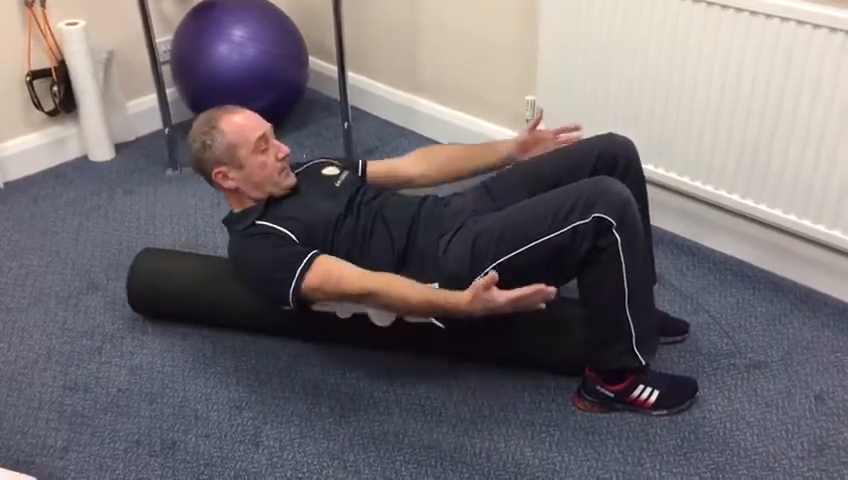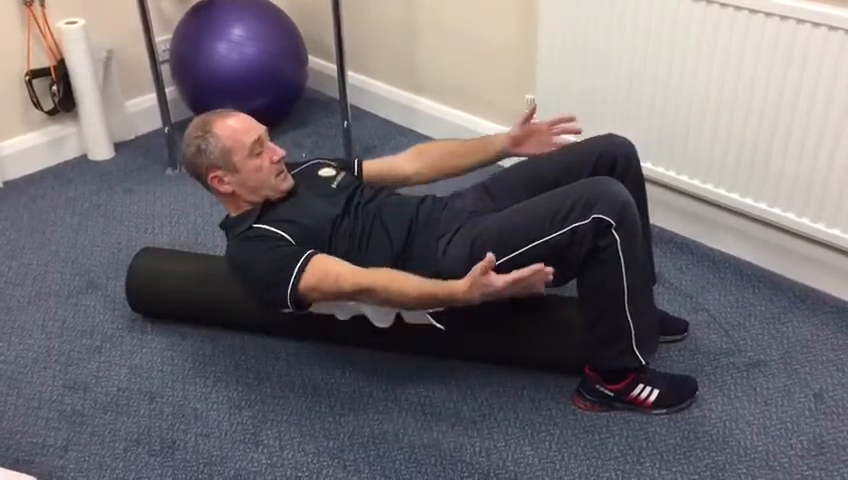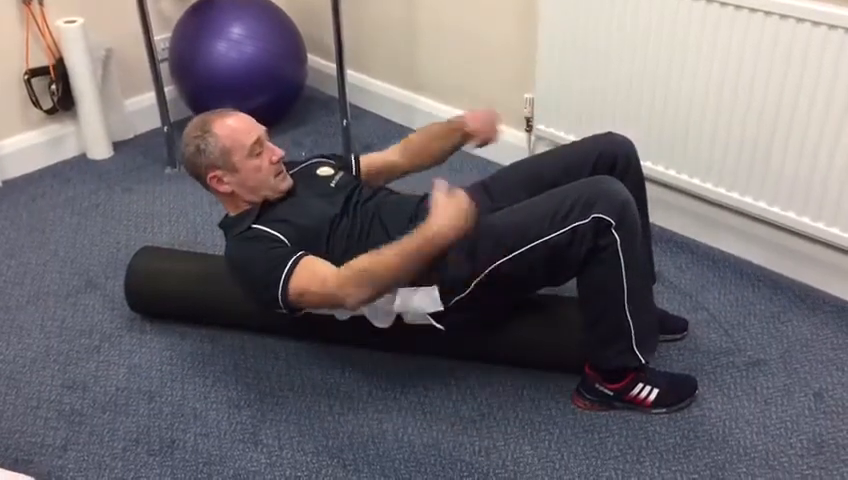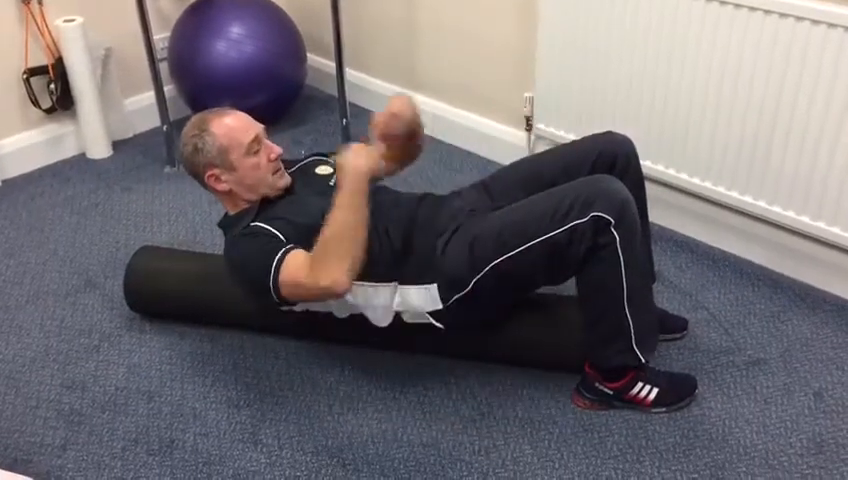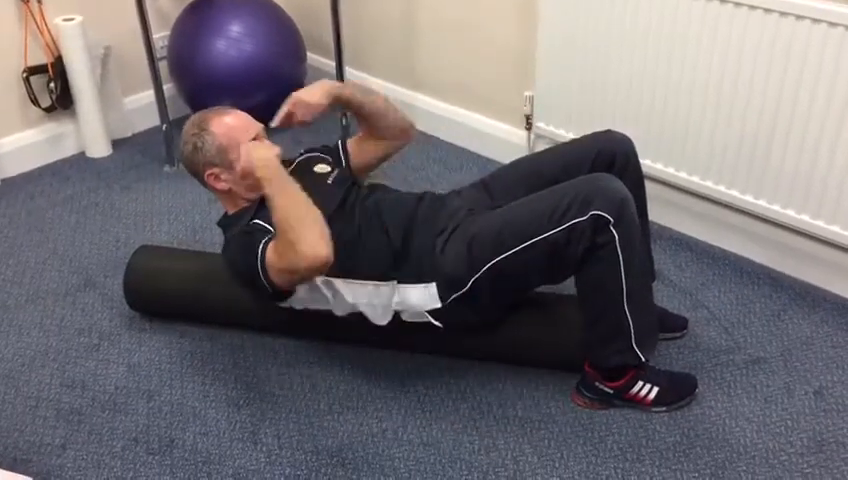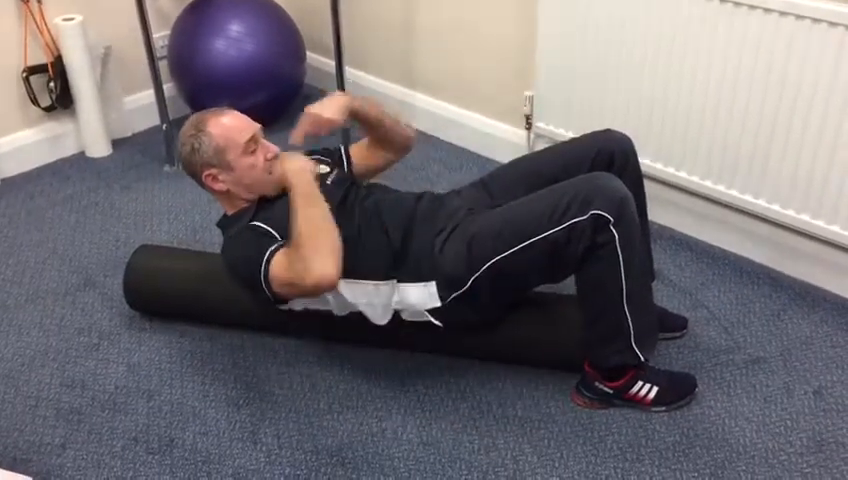
dt=0.2s
person 1, frame 1
left shoulder: (305, 173)
right shoulder: (257, 245)
left elbow: (413, 167)
right elbow: (360, 286)
left wrist: (513, 150)
right wrist: (464, 304)
left hip: (454, 215)
right hip: (450, 265)
left knee: (611, 153)
right knee: (607, 206)
left ankle: (629, 308)
right ankle: (617, 378)
person 1, frame 2
left shoulder: (301, 174)
right shoulder: (255, 247)
left elbow: (409, 165)
right elbow: (360, 284)
left wrist: (509, 146)
right wrist: (466, 291)
left hip: (455, 215)
right hip: (446, 267)
left knee: (611, 154)
right knee: (607, 207)
left ankle: (629, 308)
right ankle: (616, 377)
person 1, frame 3
left shoulder: (299, 172)
right shoulder: (252, 247)
left elbow: (401, 159)
right elbow: (347, 287)
left wrist: (460, 129)
right wrist: (437, 233)
left hip: (452, 217)
right hip: (446, 274)
left knee: (612, 152)
right knee: (606, 206)
left ankle: (628, 310)
right ankle: (615, 377)
person 1, frame 4
left shoulder: (295, 173)
right shoulder: (251, 244)
left elbow: (401, 155)
right elbow: (333, 277)
left wrist: (402, 115)
right wrist: (353, 177)
left hip: (452, 214)
right hip: (446, 276)
left knee: (611, 152)
right knee: (605, 205)
left ankle: (628, 307)
right ankle: (617, 375)
person 1, frame 5
left shoulder: (298, 165)
right shoulder: (246, 242)
left elbow: (396, 133)
right elbow: (314, 254)
left wrist: (333, 90)
right wrist: (265, 172)
left hip: (452, 212)
right hip: (446, 274)
left knee: (611, 150)
right knee: (604, 205)
left ankle: (628, 303)
right ankle: (614, 374)
person 1, frame 6
left shoulder: (297, 163)
right shoulder: (247, 243)
left elbow: (397, 142)
right elbow: (322, 272)
left wrist: (346, 103)
right wrist: (299, 181)
left hip: (450, 213)
right hip: (445, 273)
left knee: (610, 149)
right knee: (604, 202)
left ankle: (629, 304)
right ankle: (615, 374)
